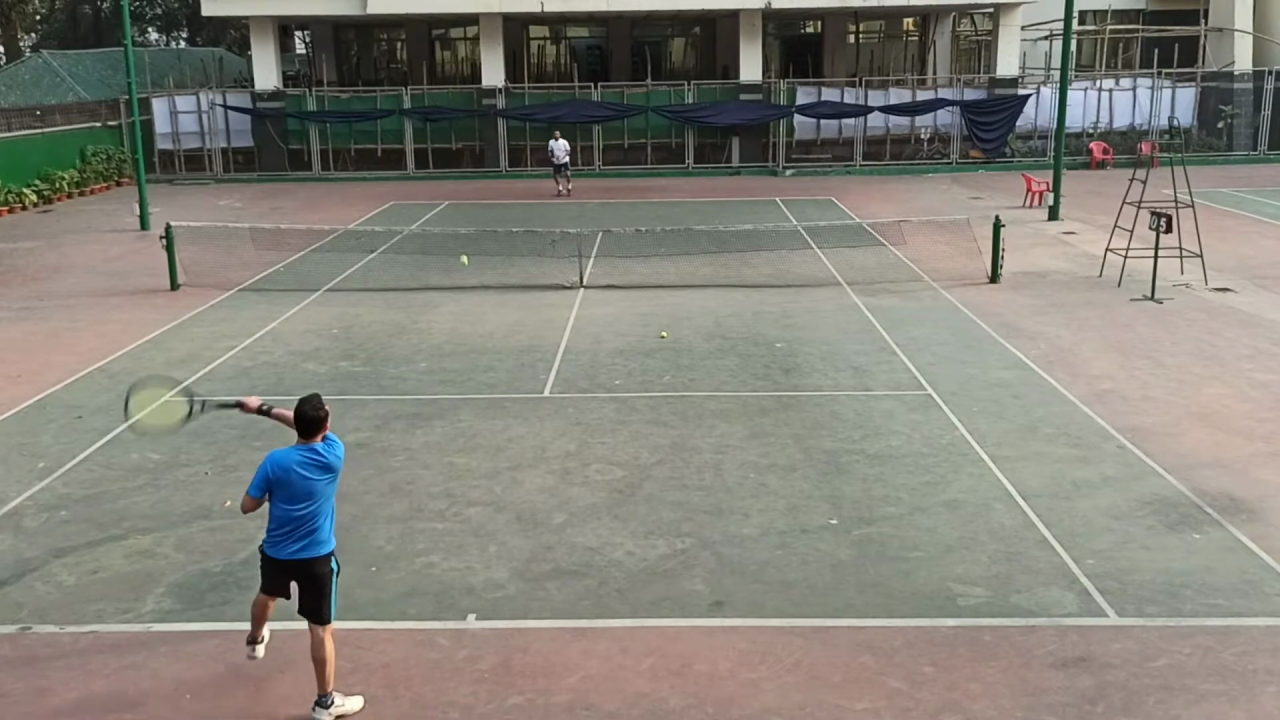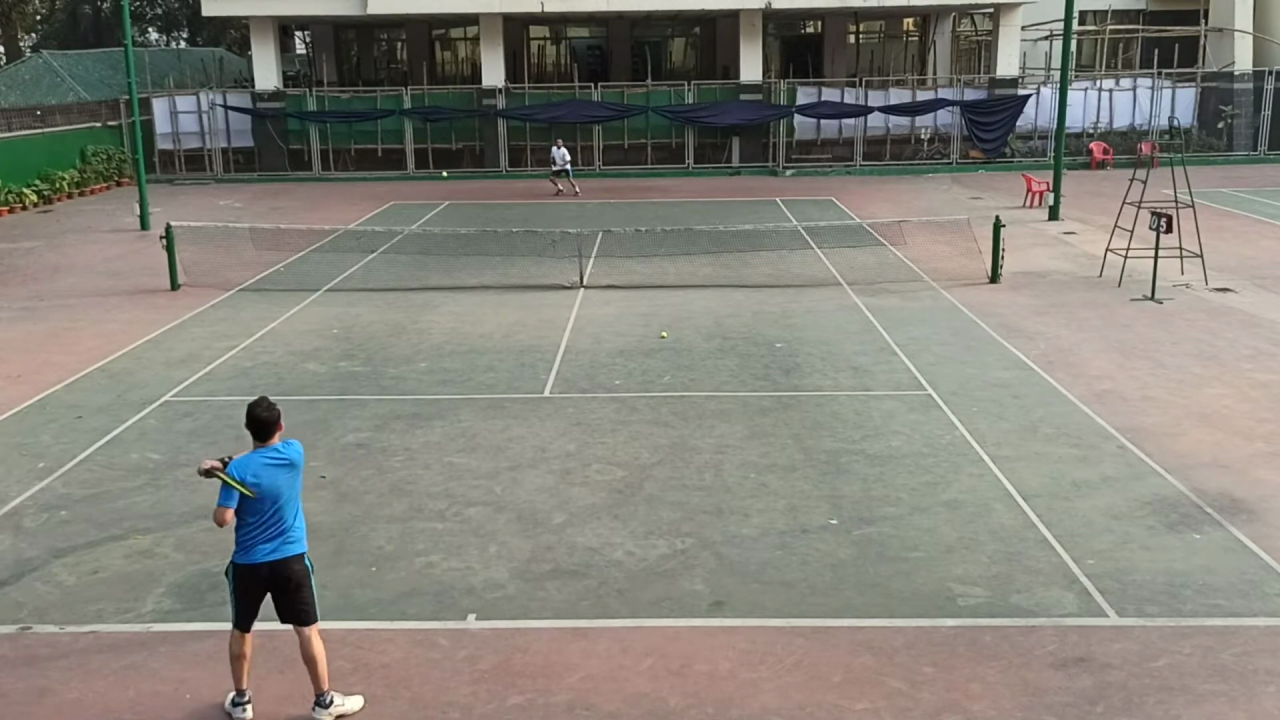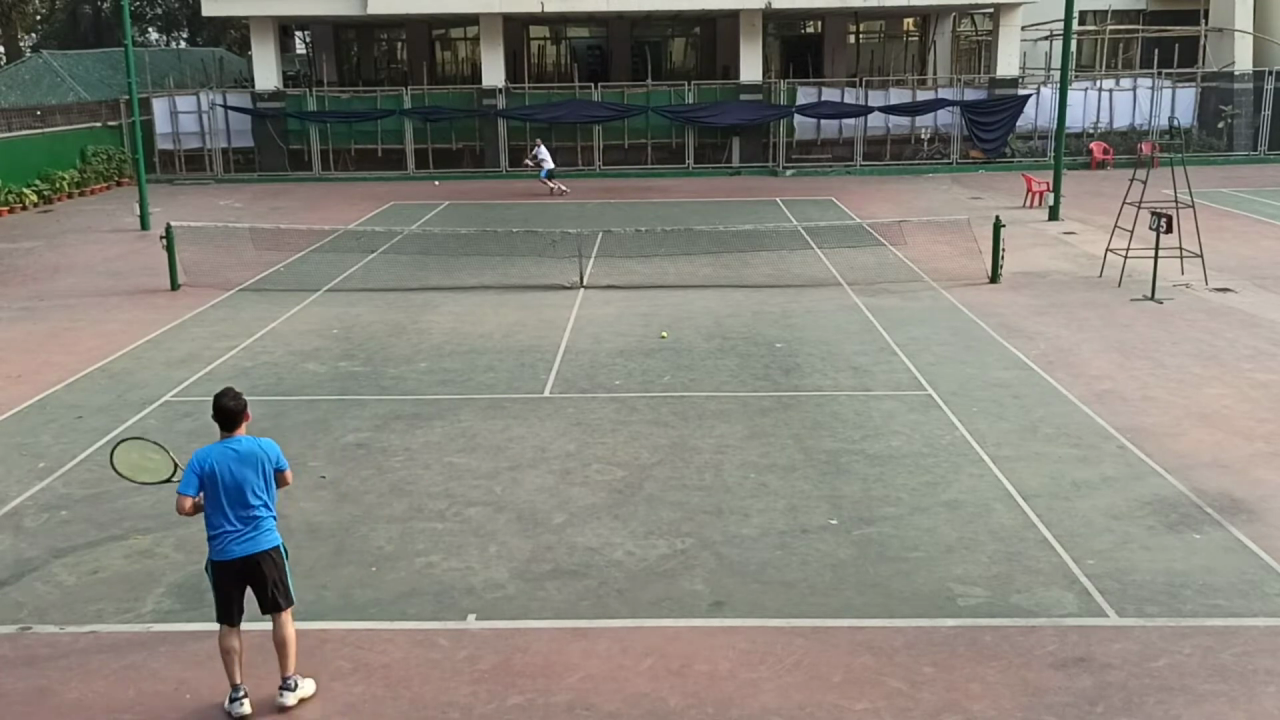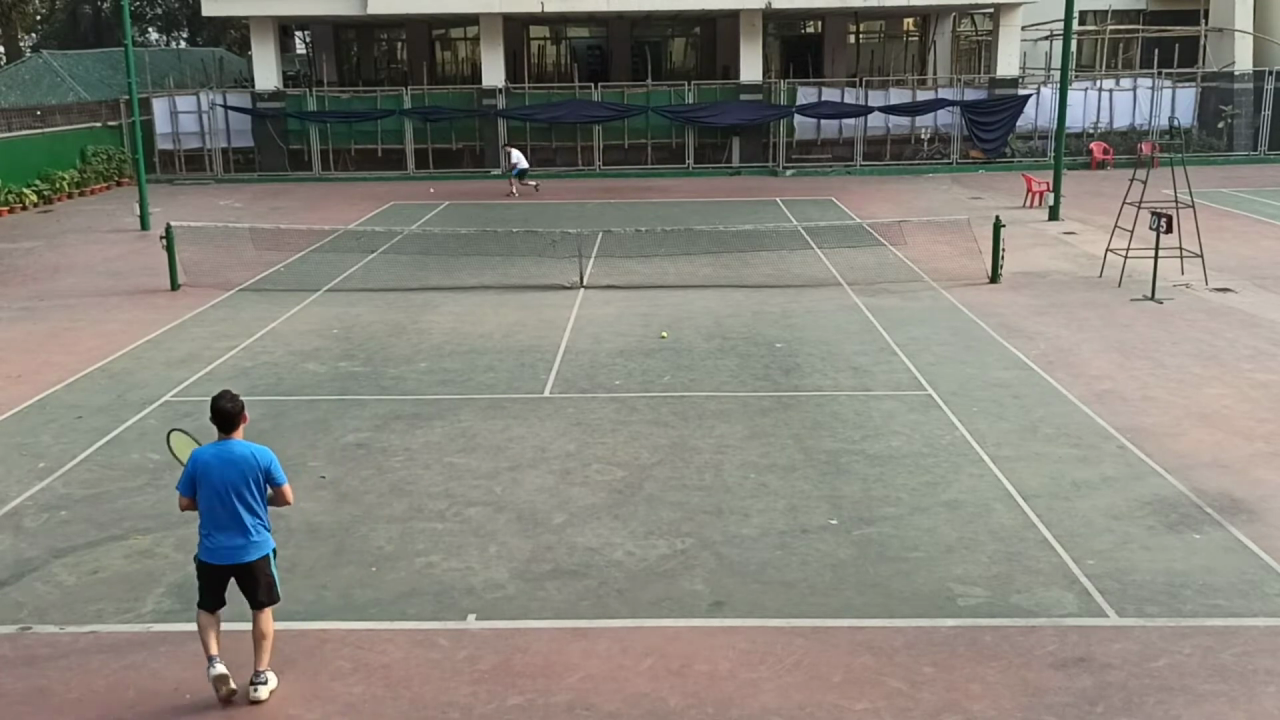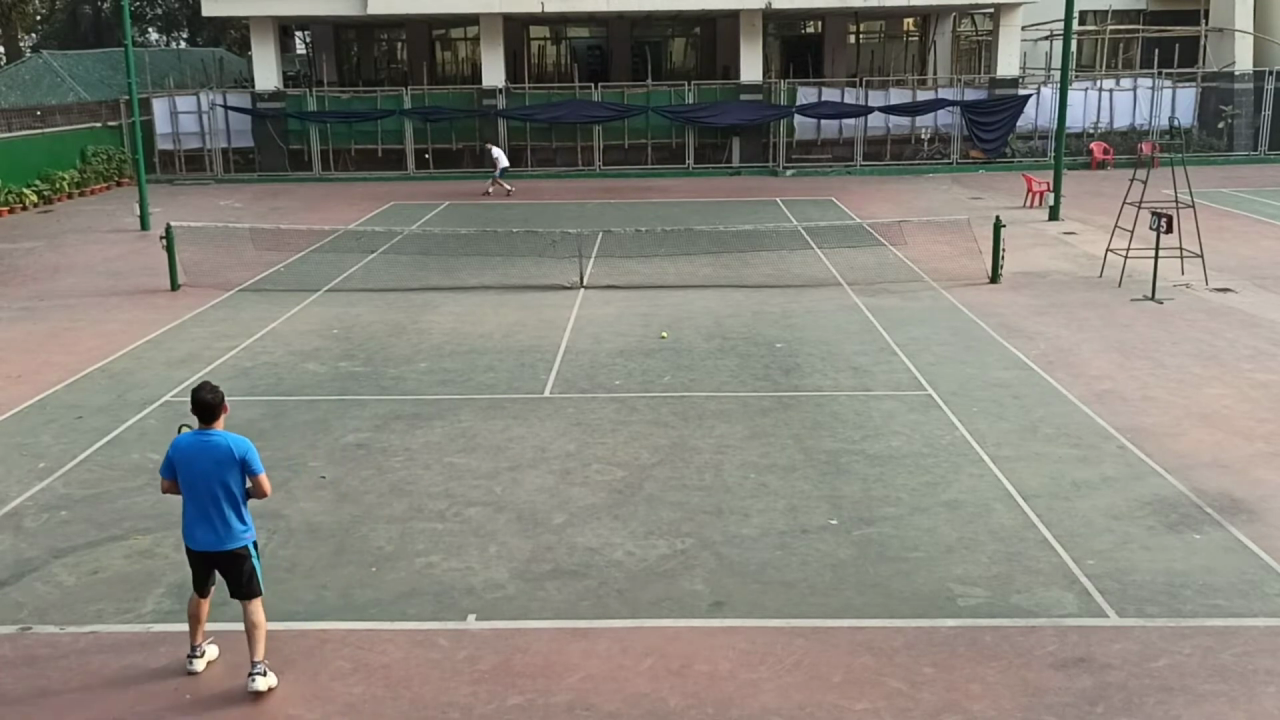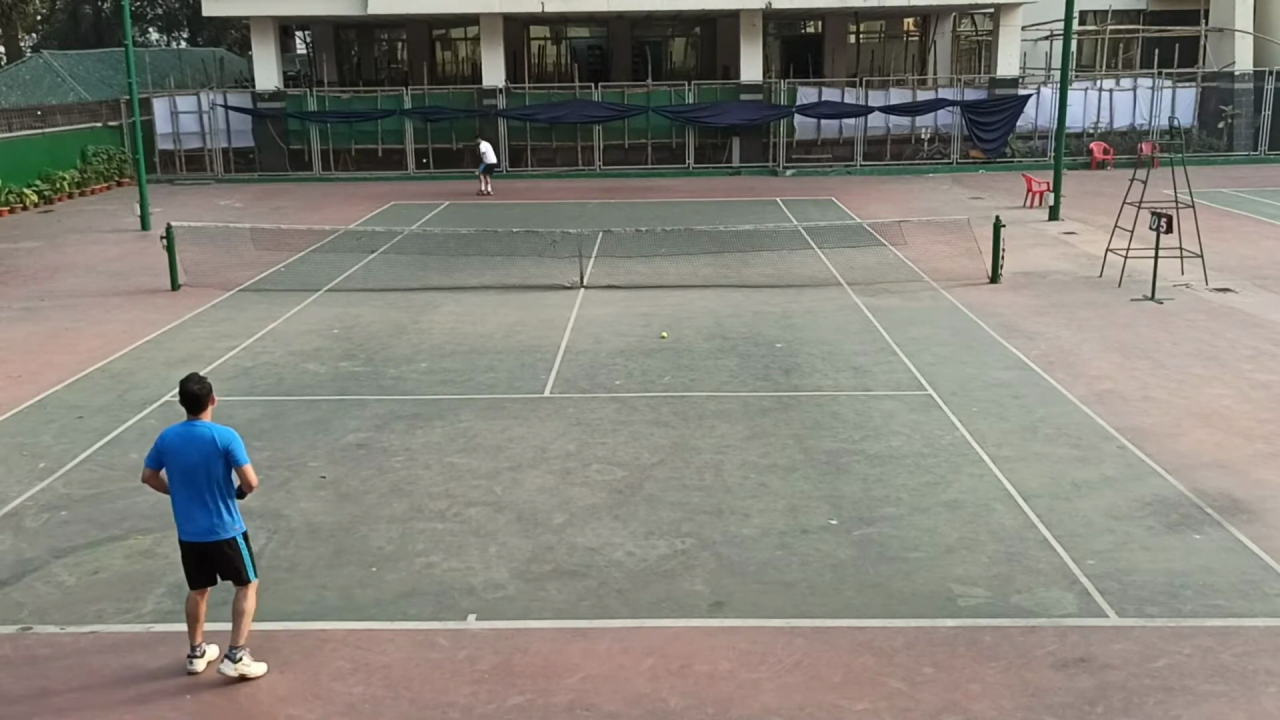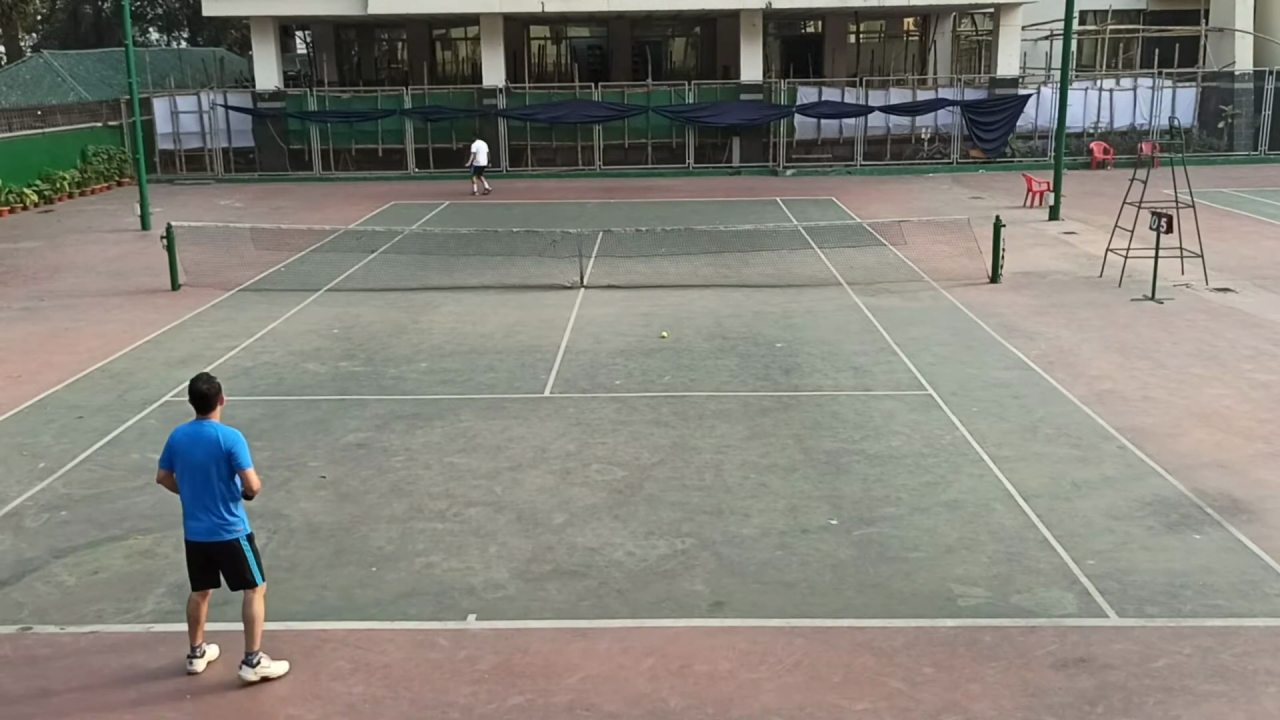
dt=0.3s
person 1, frame 1
left shoulder: (274, 462)
right shoulder: (334, 453)
left elbow: (247, 506)
right elbow: (313, 429)
right wrist: (264, 409)
left hip: (276, 553)
right hip: (317, 557)
left knee: (266, 597)
right knee: (321, 629)
left ankle: (255, 641)
person 1, frame 2
left shoulder: (238, 470)
right shoulder: (294, 452)
left elbow: (222, 519)
left hip: (248, 562)
right hip: (290, 559)
left knee: (241, 631)
right knee: (307, 630)
person 1, frame 3
left shoulder: (202, 459)
right shoulder: (268, 449)
left elbow: (184, 507)
right elbow: (285, 480)
left wrist: (210, 504)
left hip: (225, 556)
right hip: (266, 548)
left knee: (229, 626)
right knee: (282, 615)
right ankle: (289, 684)
person 1, frame 4
left shoulder: (198, 458)
right shoulder: (262, 455)
left elbow: (185, 503)
right elbow: (286, 498)
left hip: (212, 553)
right hip: (255, 550)
left knee: (207, 610)
right knee: (262, 610)
left ankle: (215, 663)
right ankle: (260, 678)
person 1, frame 5
left shoulder: (179, 445)
right shoulder: (240, 446)
left elbow: (167, 486)
right elbow: (264, 491)
left hip: (196, 540)
right hip: (235, 539)
left knee: (201, 594)
right knee: (252, 601)
left ankle: (197, 652)
right ankle: (258, 670)
person 1, frame 6
left shoulder: (167, 437)
right shoulder: (225, 436)
left elbow: (148, 476)
right elbow: (251, 482)
right wrist: (240, 491)
left hip: (188, 533)
right hip: (225, 530)
left knee: (198, 590)
right knee: (247, 586)
left ankle: (197, 652)
right ankle: (235, 657)
person 1, frame 7
left shoulder: (178, 435)
right shoulder: (230, 437)
left elbow: (163, 477)
right elbow: (252, 486)
right wrist: (248, 492)
left hip: (194, 532)
right hip: (229, 532)
left knee: (199, 592)
right knee: (254, 590)
left ankle: (197, 653)
right ankle: (253, 661)
